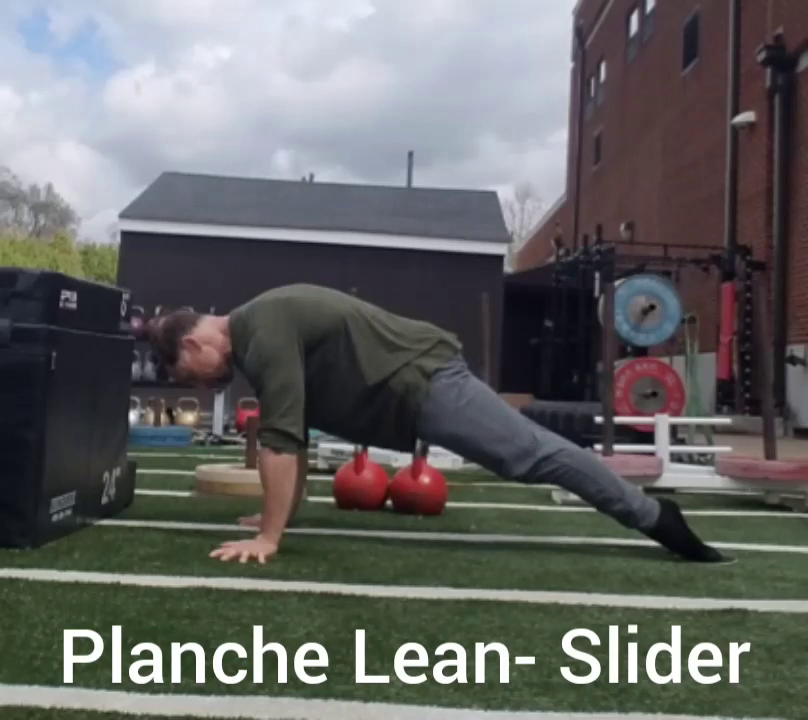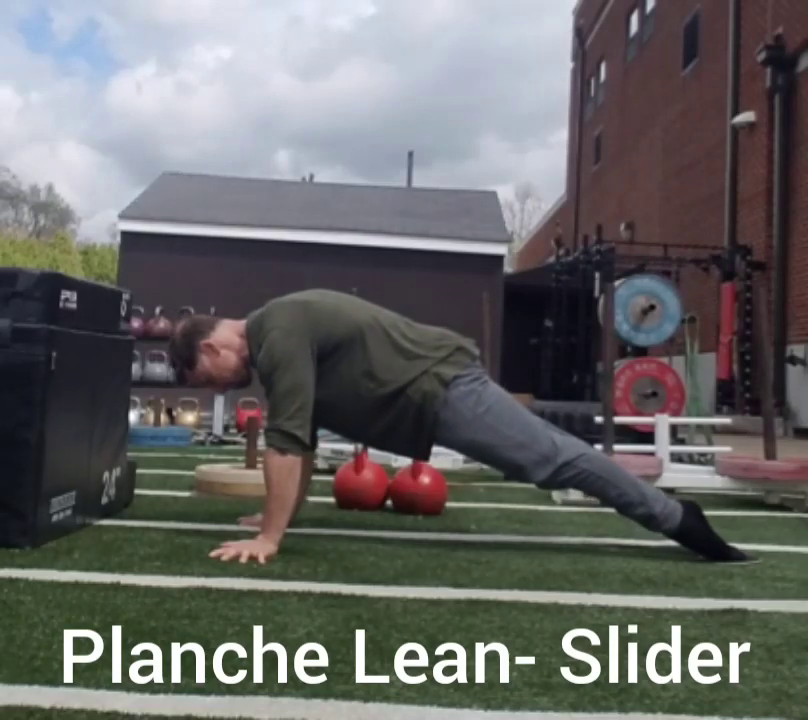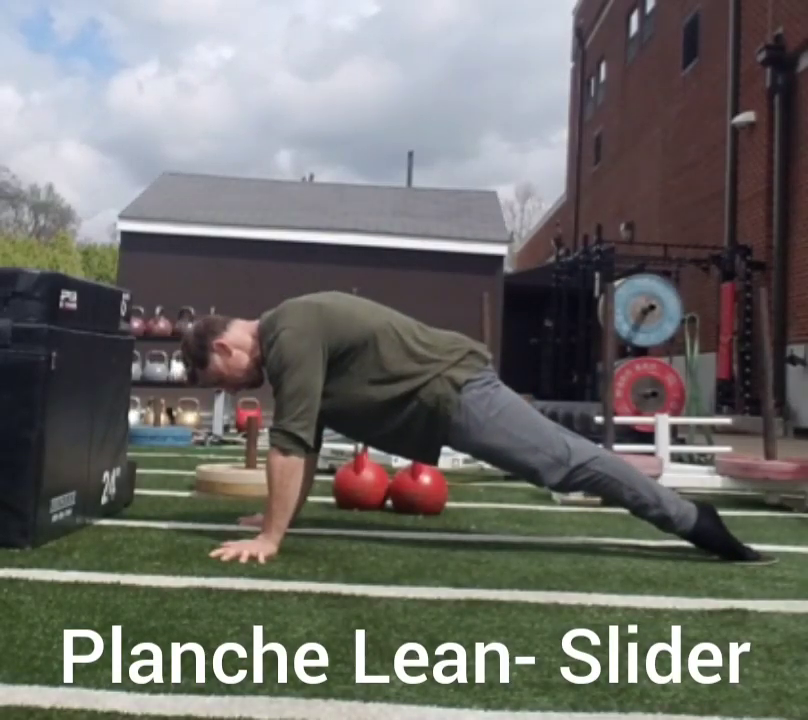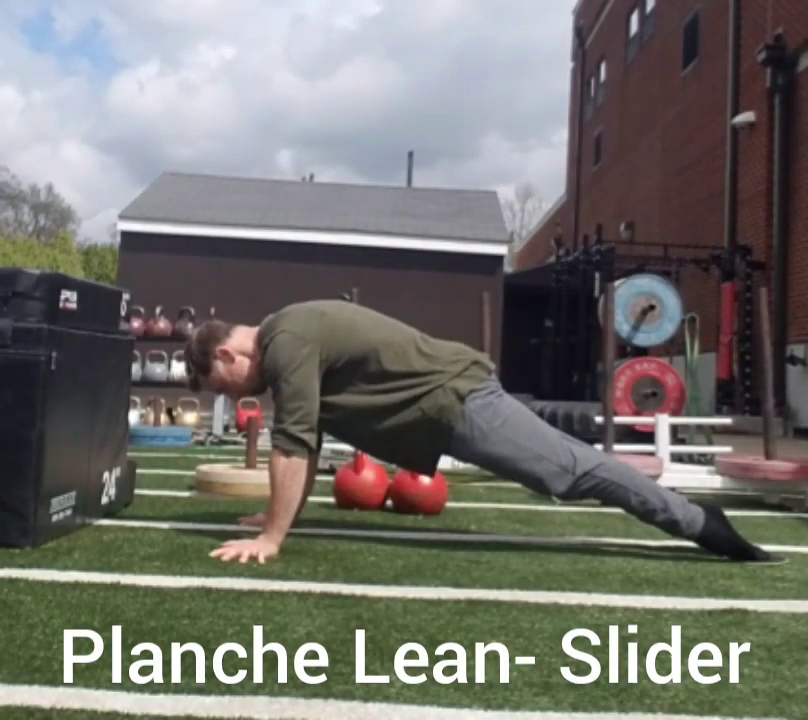
dt=0.7s
person 1, frame 1
left shoulder: (262, 335)
right shoulder: (259, 329)
left elbow: (279, 440)
right elbow: (293, 433)
left wrist: (268, 538)
right wrist: (280, 512)
left hip: (423, 382)
right hip: (418, 382)
left knee: (536, 457)
right knee: (535, 455)
left ankle: (654, 518)
right ankle: (652, 516)
person 1, frame 2
left shoulder: (278, 336)
right shoulder: (276, 332)
left elbow: (285, 443)
right elbow: (304, 439)
left wrist: (268, 536)
right wrist: (281, 512)
left hip: (441, 388)
right hip: (435, 386)
left knee: (557, 461)
right knee: (556, 458)
left ankle: (677, 520)
right ankle: (676, 521)
person 1, frame 3
left shoulder: (290, 336)
right shoulder: (287, 333)
left elbow: (290, 442)
right elbow: (307, 438)
left wrist: (269, 537)
right wrist: (281, 514)
left hip: (454, 390)
right hip: (444, 390)
left knee: (569, 463)
right knee: (567, 460)
left ankle: (693, 522)
right ankle: (691, 521)
person 1, frame 4
left shoulder: (285, 343)
right shoulder: (288, 336)
left elbow: (291, 445)
right elbow: (306, 443)
left wrist: (271, 537)
right wrist: (280, 513)
left hip: (455, 401)
right hip: (451, 395)
left knee: (573, 471)
right knee: (572, 465)
left ankle: (701, 525)
right ankle: (700, 524)
